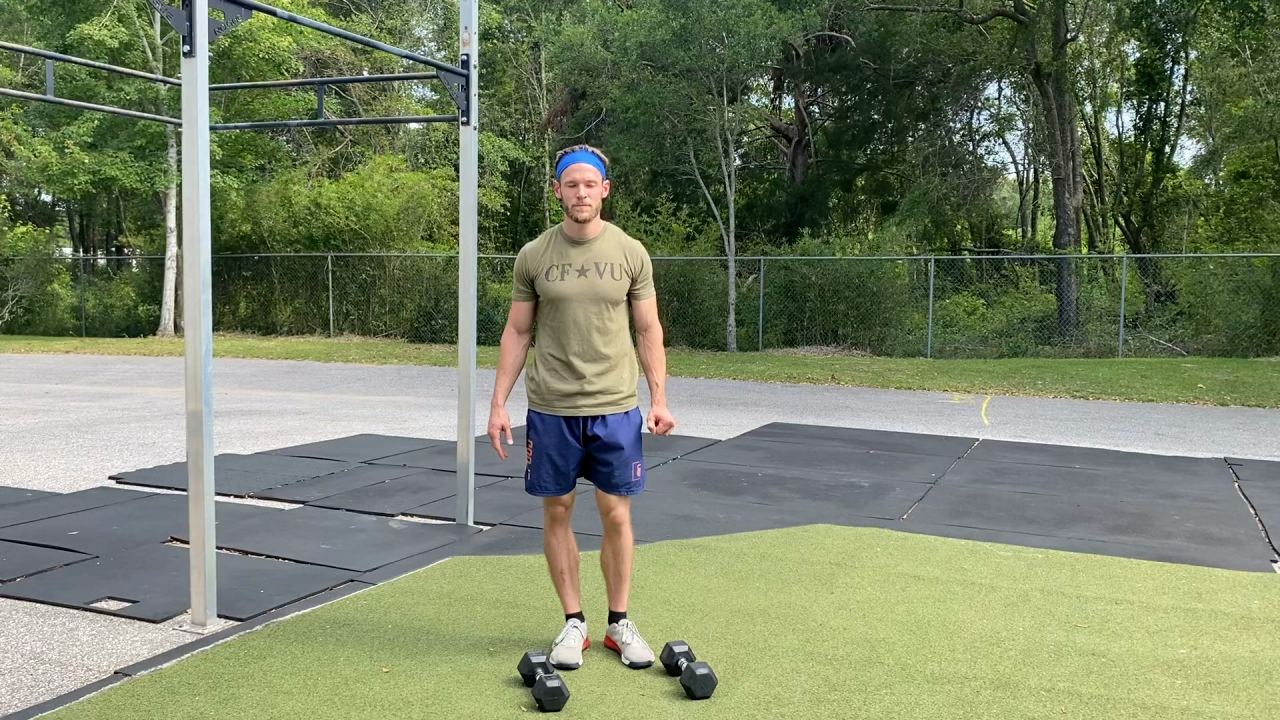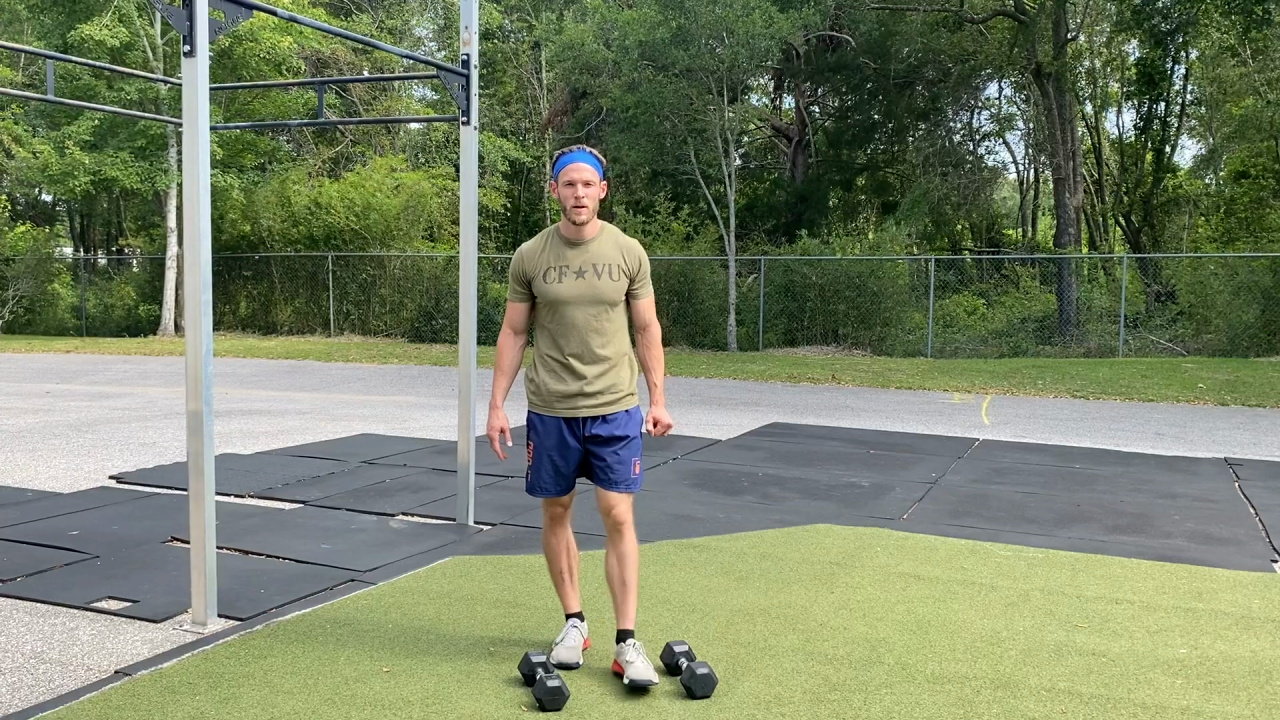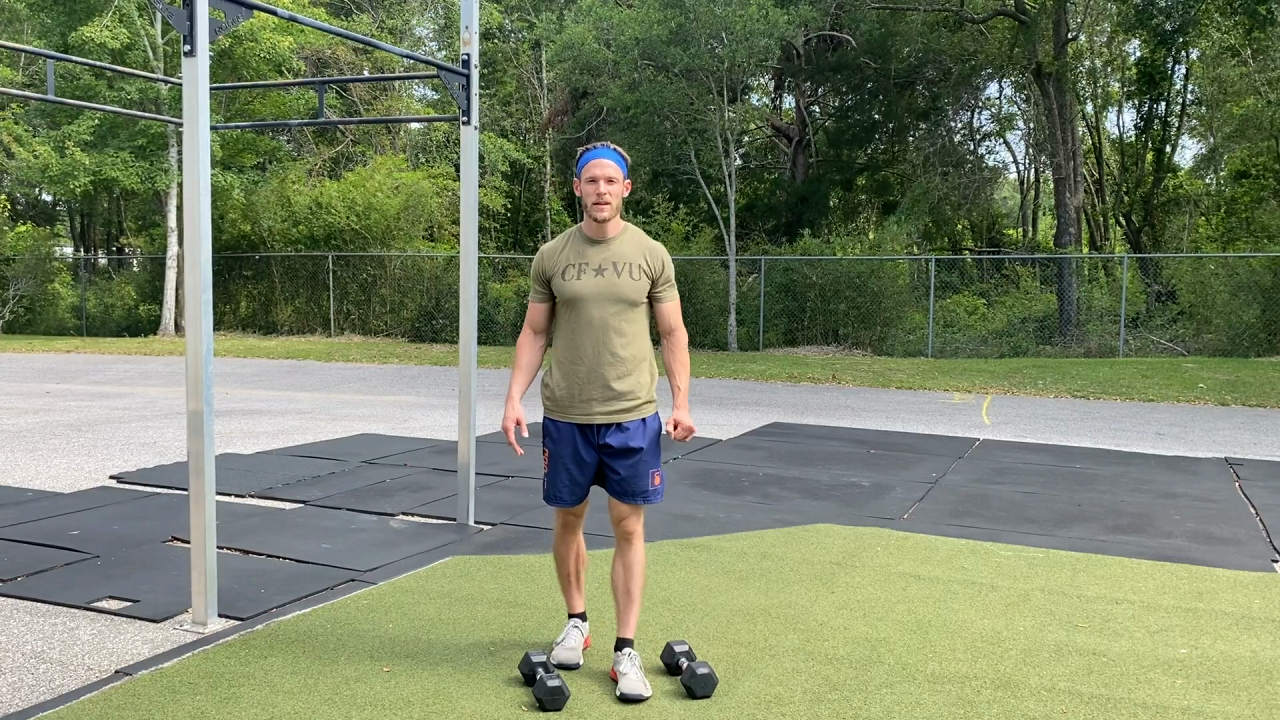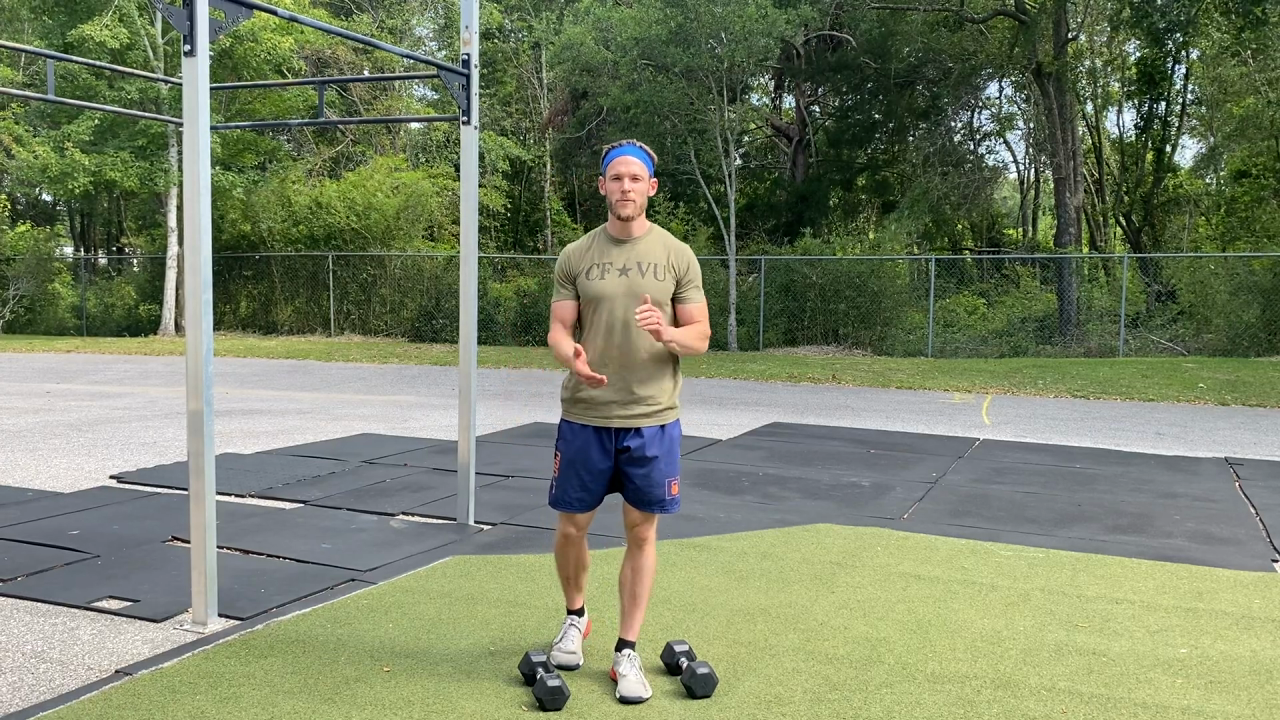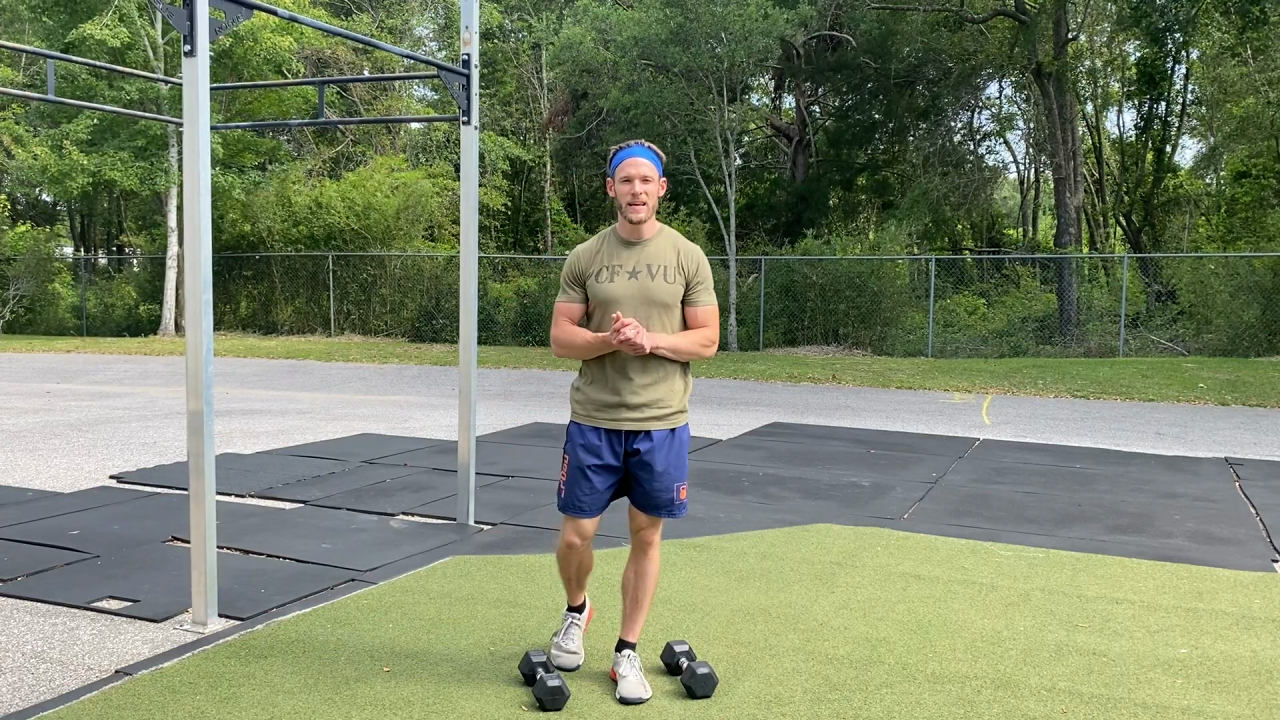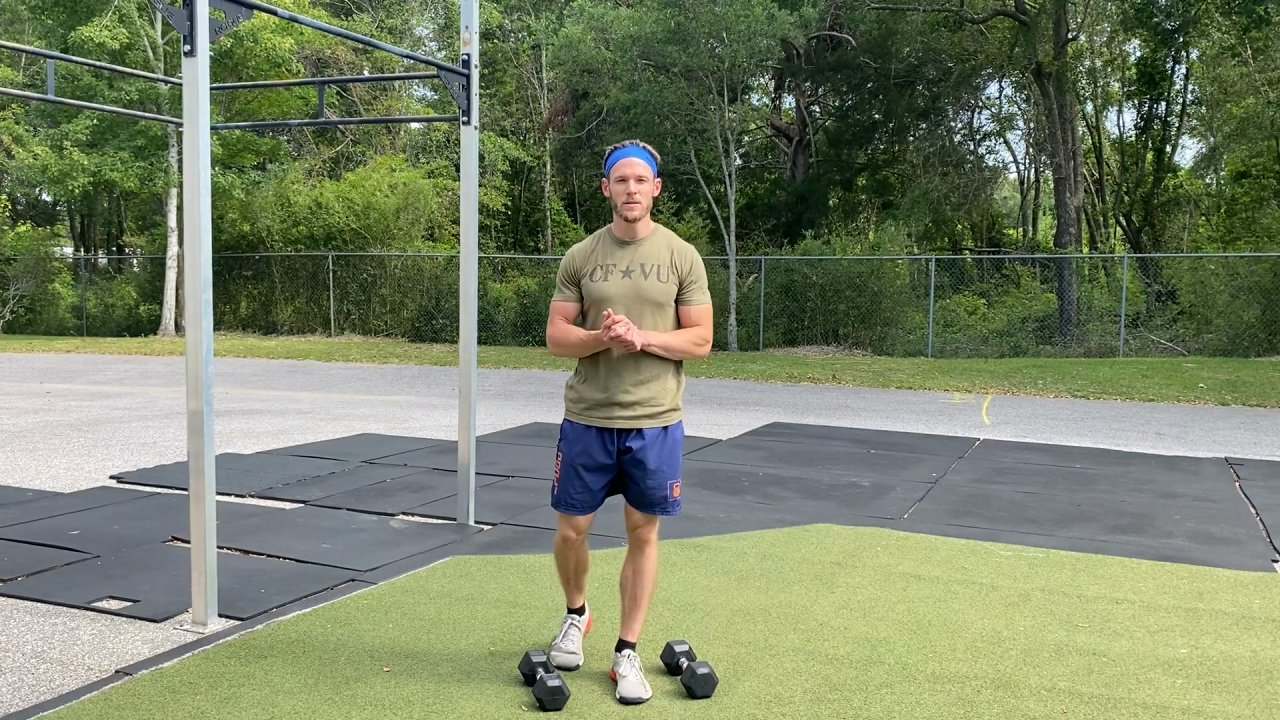
dt=0.5s
person 1, frame 1
left shoulder: (630, 252)
right shoulder: (534, 255)
left elbow: (648, 329)
right elbow: (518, 332)
left wrist: (659, 398)
right wrist: (498, 402)
left hip: (615, 407)
right hip: (551, 409)
left knee: (616, 515)
right knee: (557, 513)
left ankle: (619, 622)
right ankle: (574, 623)
person 1, frame 2
left shoulder: (628, 252)
right shoulder: (530, 256)
left elbow: (647, 329)
right elbow: (513, 333)
left wrist: (658, 399)
right wrist: (496, 405)
left hip: (616, 407)
right hip: (551, 409)
left knee: (618, 518)
right knee: (556, 514)
left ankle: (627, 642)
right ankle: (574, 623)
person 1, frame 3
left shoulder: (651, 253)
right shoulder: (551, 255)
left elbow: (673, 332)
right elbow: (535, 333)
left wrist: (681, 402)
right wrist: (514, 398)
left hip: (632, 415)
right hip: (566, 415)
left knee: (628, 527)
right knee: (568, 520)
left ankle: (626, 650)
right ankle: (576, 622)
person 1, frame 4
left shoulder: (677, 254)
right shoulder: (575, 255)
left elbow: (700, 337)
right elbow: (558, 331)
left wrist: (666, 334)
right wrist: (573, 358)
left hip: (652, 419)
right hip: (585, 417)
left knee: (641, 532)
right knee: (572, 526)
left ankle: (627, 652)
right ankle: (575, 616)
person 1, frame 5
left shoulder: (688, 257)
right shoulder: (584, 257)
left elbow: (707, 340)
right elbow: (561, 338)
left wrist: (650, 340)
right wrist: (610, 340)
left hip: (662, 423)
right hip: (594, 421)
left knee: (645, 537)
right knee: (576, 535)
left ankle: (627, 653)
right ankle: (576, 609)
person 1, frame 6
left shoulder: (682, 256)
right shoulder: (579, 257)
left elbow: (701, 341)
right elbow: (556, 338)
left wrist: (642, 338)
right wrist: (602, 338)
left hip: (655, 421)
right hip: (587, 419)
left knee: (642, 535)
right knee: (572, 530)
left ankle: (627, 652)
right ankle: (576, 614)
